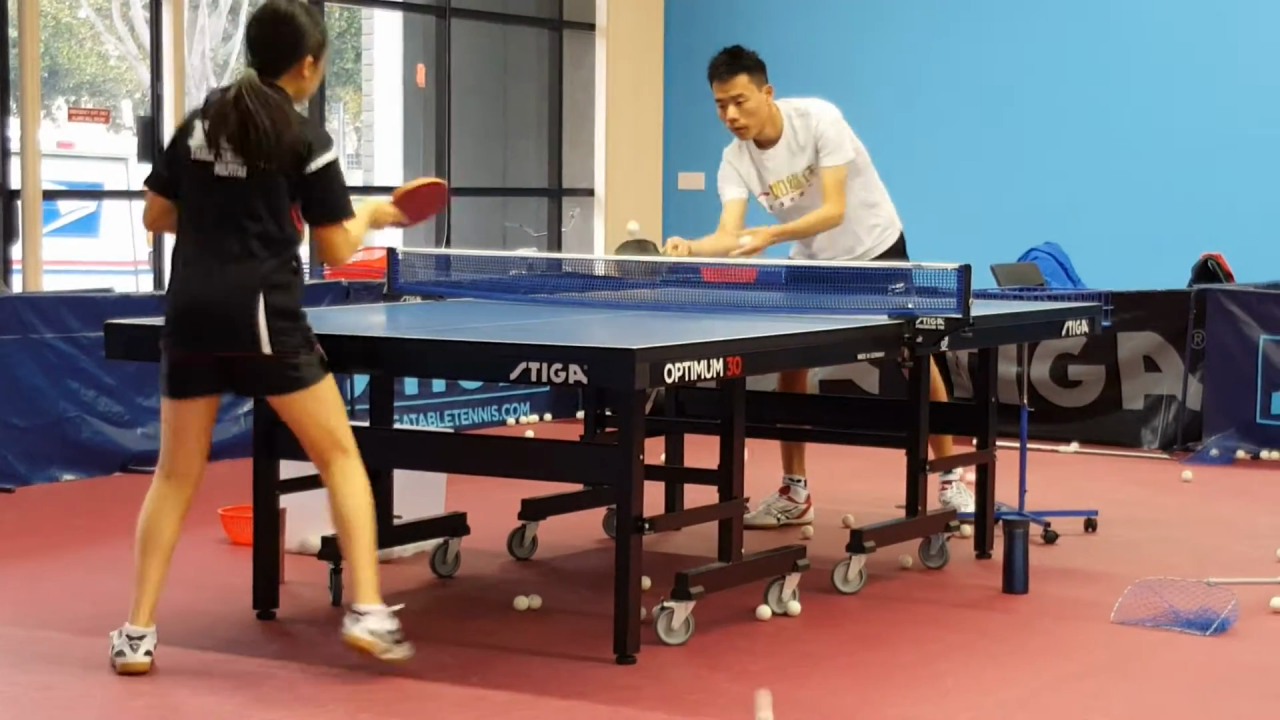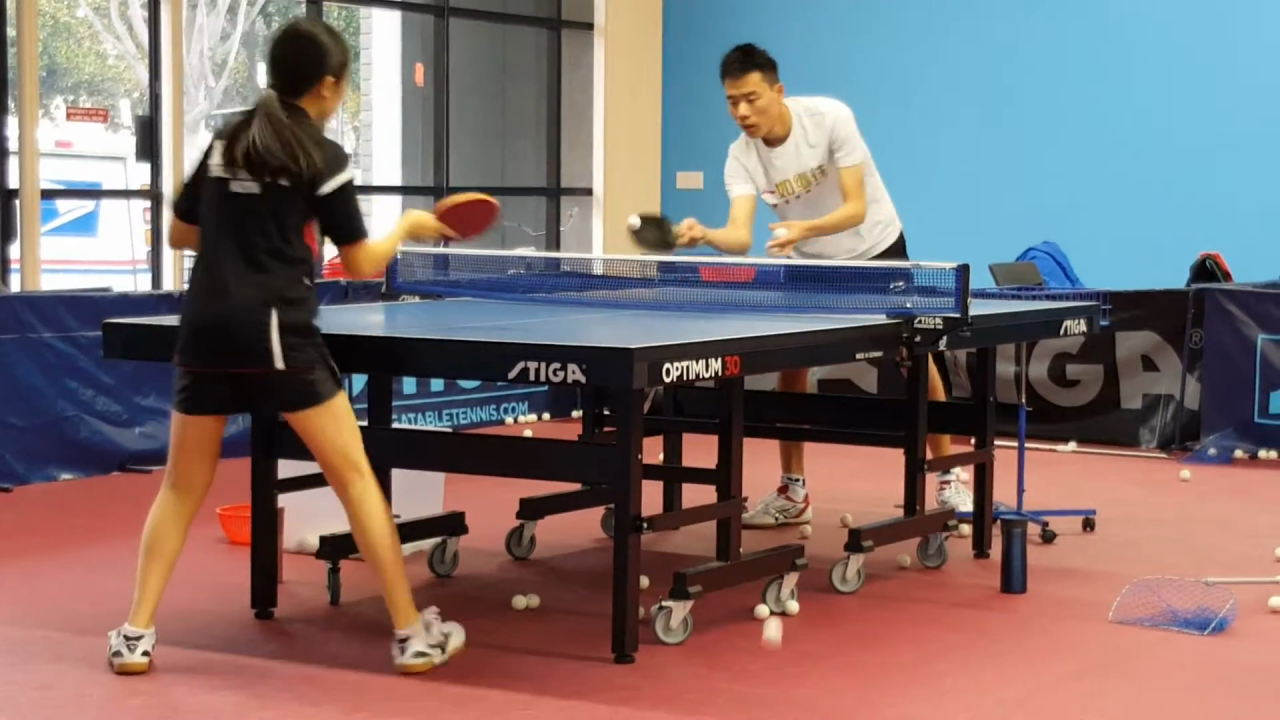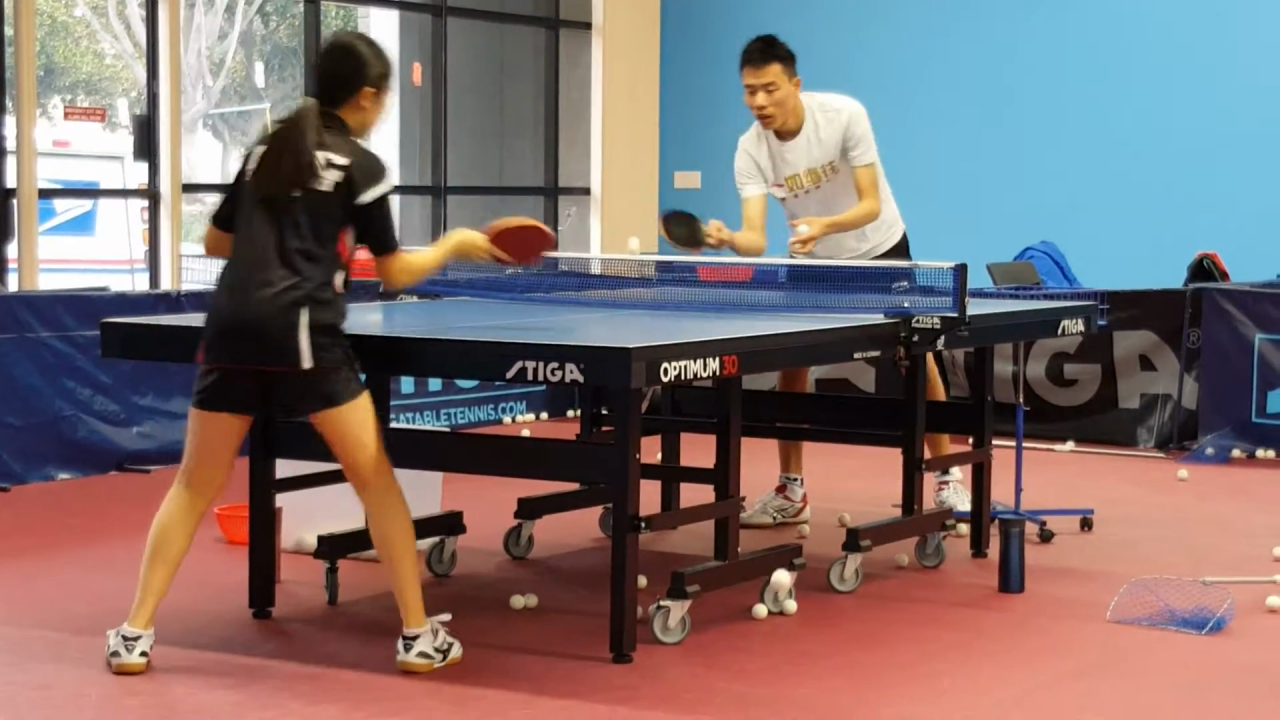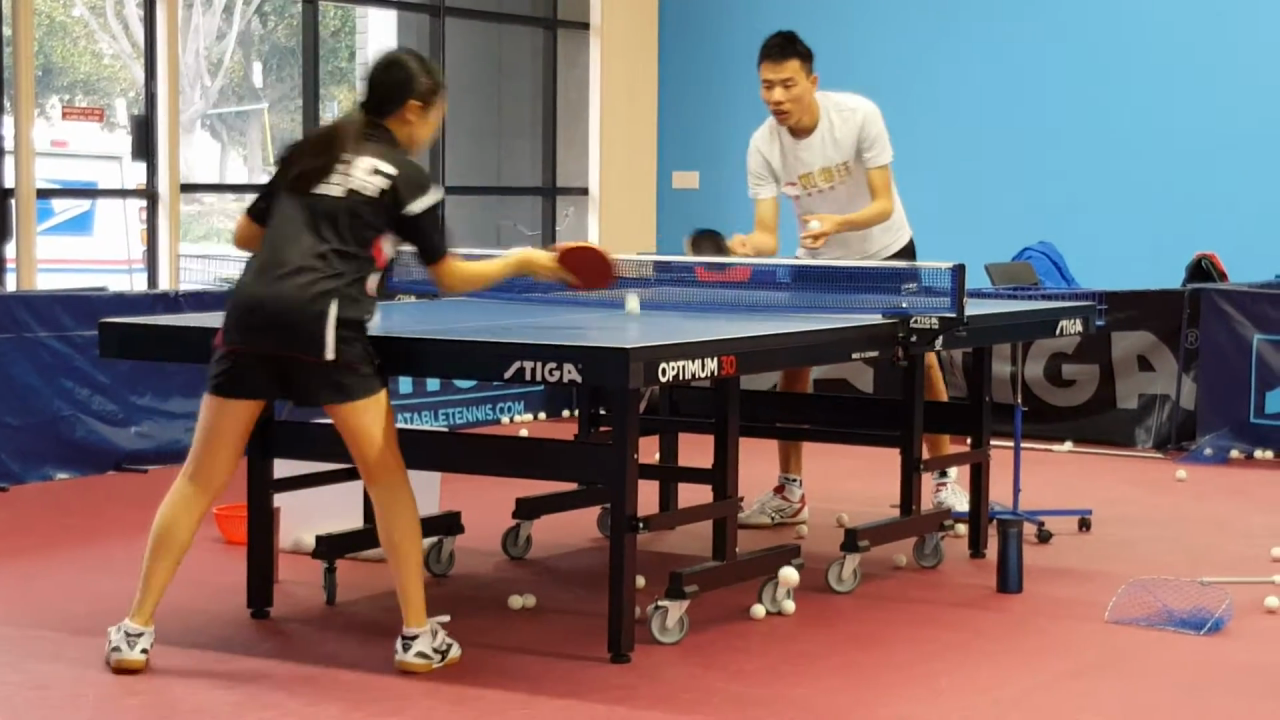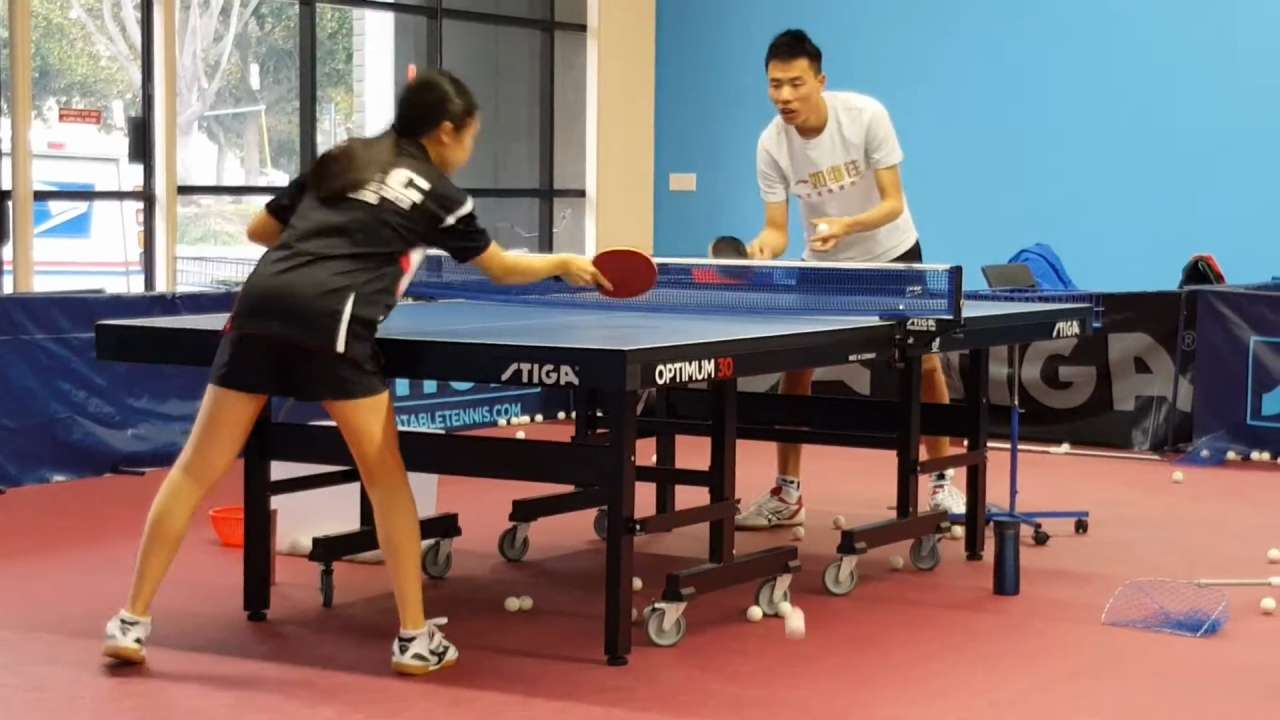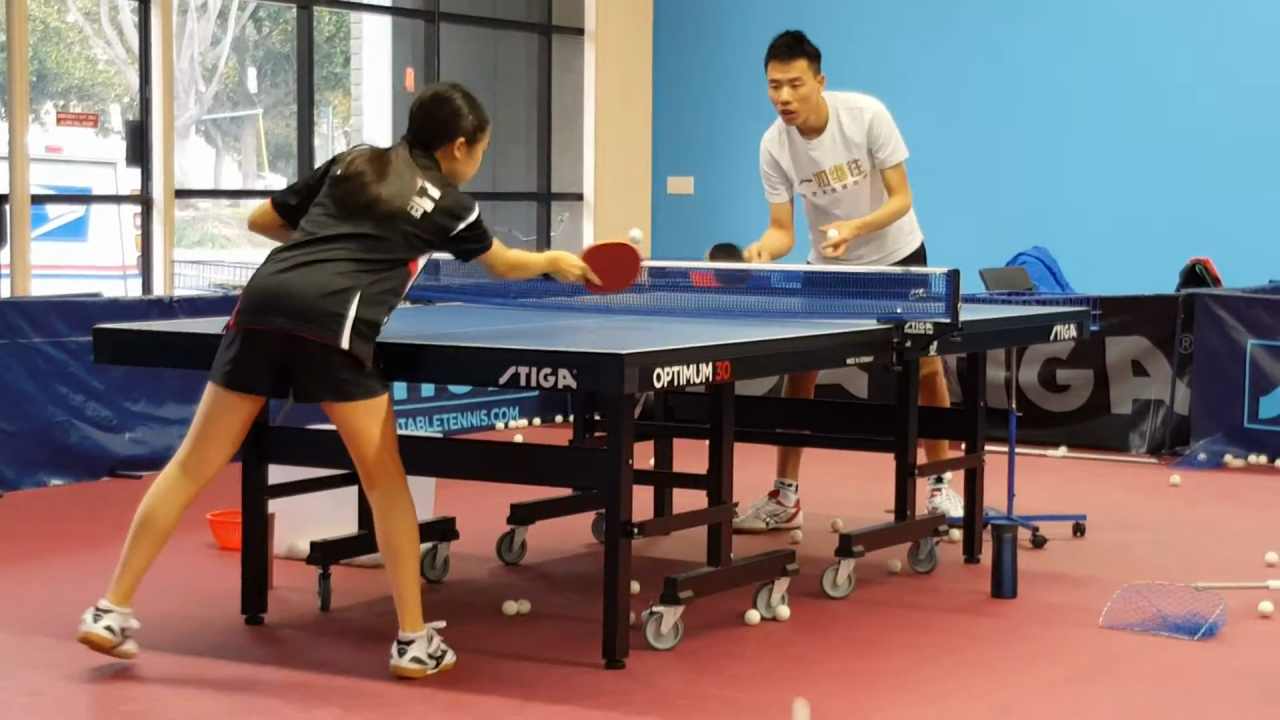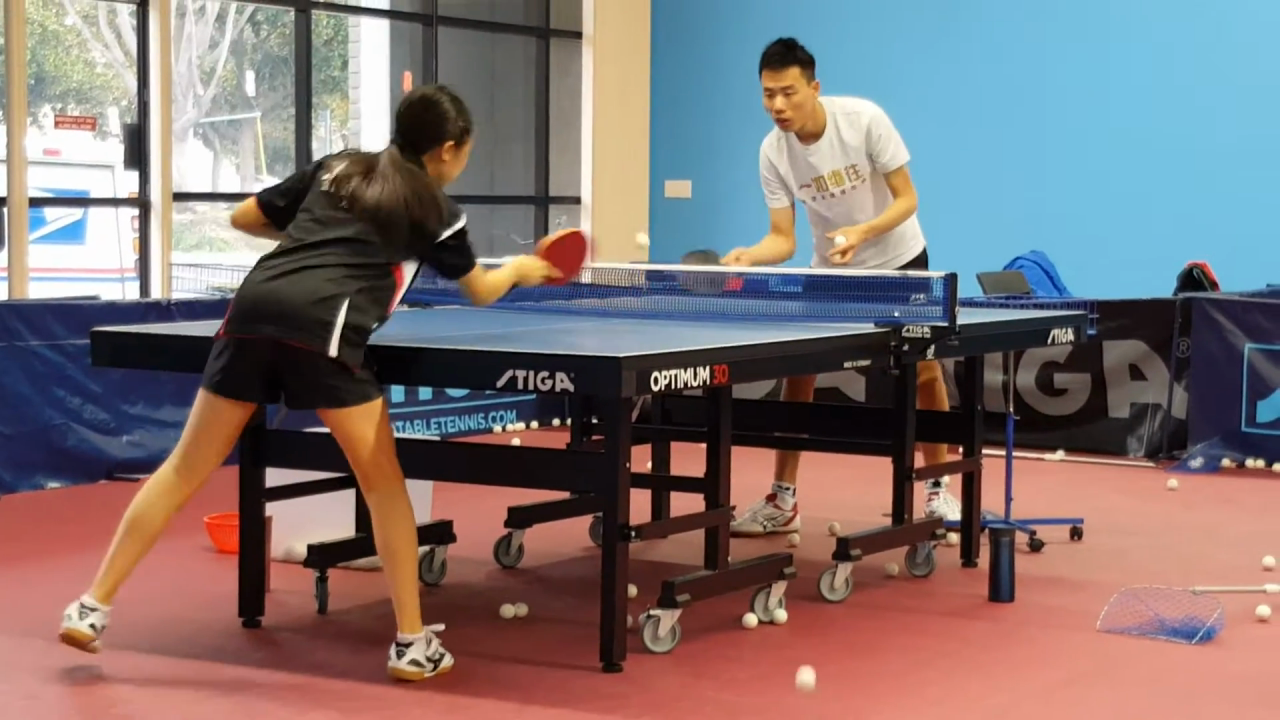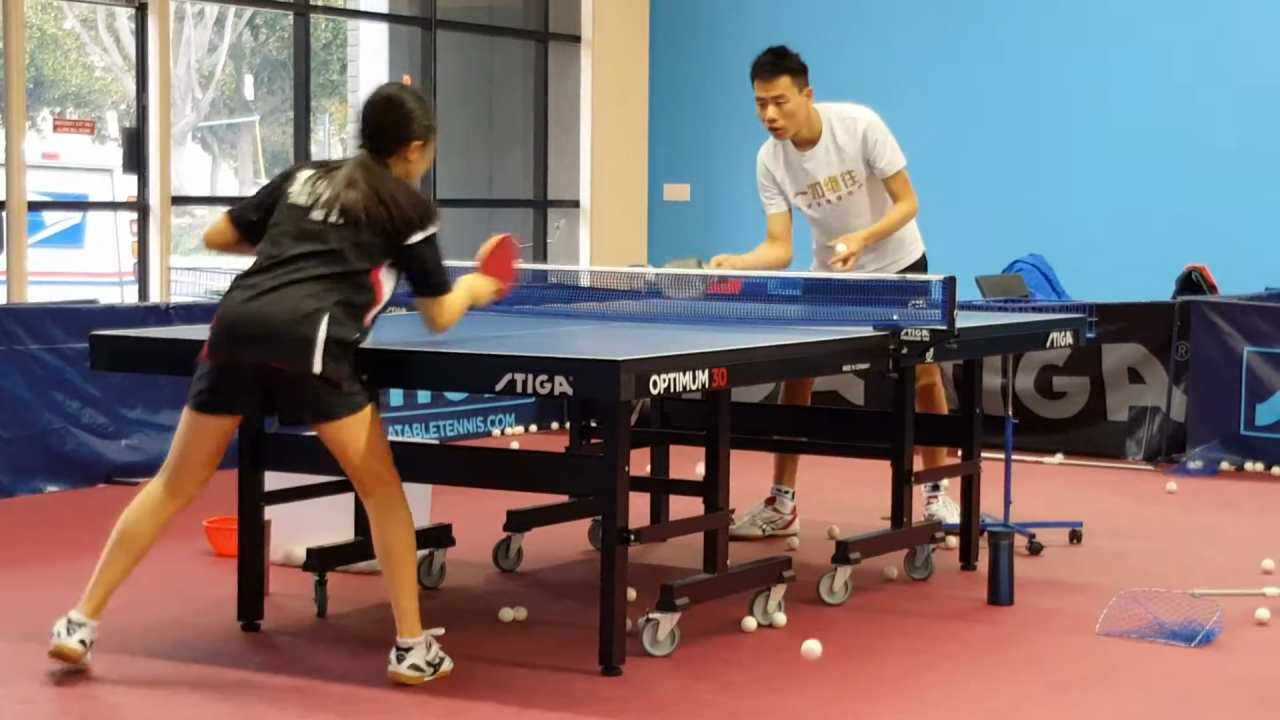
dt=0.1s
person 1, frame 1
left shoulder: (201, 120)
right shoulder: (305, 138)
left elbow: (155, 213)
right elbow: (337, 250)
right wrist: (371, 214)
left hip: (191, 313)
right hip: (262, 315)
left knee: (176, 476)
right knee: (340, 457)
left ankle: (136, 634)
right ankle: (369, 610)
person 1, frame 2
left shoulder: (225, 142)
right shoulder: (322, 157)
left elbow: (180, 235)
right elbow: (360, 266)
right wrist: (407, 227)
left hip: (205, 330)
right hip: (276, 329)
left knee: (181, 486)
right knee: (353, 477)
left ankle: (136, 633)
right ankle: (411, 631)
person 1, frame 3
left shoulder: (268, 151)
right shoulder: (360, 167)
left elbow: (215, 241)
right elbow: (395, 273)
right wrist: (459, 244)
left hip: (230, 329)
right hip: (300, 332)
left knee: (195, 487)
right knee: (375, 479)
left ankle: (134, 634)
right ankle: (418, 634)
person 1, frame 4
left shoulder: (308, 153)
right shoulder: (407, 178)
left elbow: (246, 235)
right elbow: (450, 278)
right wrist: (523, 261)
left hip: (250, 315)
right hip: (324, 323)
left knee: (200, 476)
right knee: (387, 477)
left ankle: (135, 631)
right ankle: (418, 634)
person 1, frame 5
left shoulder: (342, 159)
right shoulder: (437, 193)
left elbow: (260, 228)
right elbow: (499, 268)
right wrist: (564, 263)
left hip: (262, 305)
right hip: (332, 320)
left knee: (197, 467)
right knee: (385, 477)
left ankle: (130, 619)
right ankle: (416, 635)
person 1, frame 6
left shoulder: (347, 165)
right shoulder: (449, 203)
left elbow: (263, 218)
right elbow: (499, 262)
right wrist: (556, 261)
left hip: (265, 304)
right hip: (333, 323)
left knee: (193, 466)
right knee: (385, 480)
left ankle: (113, 610)
right ankle: (414, 639)
person 1, frame 7
left shoulder: (334, 167)
right shoulder: (436, 209)
left elbow: (245, 217)
right elbow: (475, 284)
right wrist: (519, 269)
left hip: (256, 311)
right hip: (325, 329)
left knee: (185, 466)
right knee: (384, 484)
left ankle: (94, 607)
right ankle: (412, 642)
person 1, frame 8
left shoulder: (300, 178)
right shoulder: (408, 211)
left elbow: (216, 236)
right elbow: (440, 318)
right wrist: (475, 286)
left hip: (237, 328)
right hip: (308, 344)
left knee: (175, 484)
right knee: (381, 489)
left ankle: (79, 623)
right ankle: (412, 646)
person 2, frame 1
left shoulder: (819, 118)
right shoulder: (735, 159)
left elbow: (836, 209)
right elbow: (727, 237)
left wrist: (768, 233)
right wrist: (691, 249)
left hip: (875, 247)
right hip: (811, 262)
right knee: (791, 364)
left ankle: (950, 476)
right ankle: (795, 492)
person 2, frame 2
left shoulder: (831, 117)
right shoulder: (742, 156)
left elbow: (856, 208)
right elbow: (741, 233)
left wrist: (802, 229)
right wrist: (704, 234)
left hip: (876, 247)
right hip: (812, 263)
right knee: (791, 363)
left ankle: (947, 476)
right ankle: (793, 490)
person 2, frame 3
left shoulder: (844, 114)
right shoulder: (750, 149)
left elbow: (873, 205)
right elbow: (754, 235)
left wrist: (824, 226)
right wrist: (726, 237)
left hip: (880, 248)
right hip: (814, 261)
right knee: (792, 363)
left ankle: (946, 478)
right ankle: (790, 491)
person 2, frame 4
left shoulder: (859, 115)
right shoulder: (763, 146)
left elbow: (885, 205)
right elbow: (768, 235)
left wrist: (836, 222)
right wrist: (746, 244)
left hip: (886, 252)
right hip: (820, 261)
left knee: (922, 362)
right knee: (793, 364)
left ankle: (944, 479)
right ankle: (789, 490)
person 2, frame 5
left shoulder: (866, 114)
right shoulder: (771, 145)
left elbow: (893, 202)
right elbow: (777, 230)
left wrist: (846, 225)
right wrist: (761, 247)
left hip: (891, 253)
right hip: (824, 263)
left knee: (925, 365)
right knee: (796, 367)
left ankle: (942, 481)
right ankle: (787, 493)
person 2, frame 6
left shoulder: (868, 114)
right shoulder: (774, 146)
left elbow: (901, 200)
right elbow: (782, 231)
left wrist: (855, 227)
right wrist: (761, 249)
left hip: (896, 255)
right hip: (829, 265)
left knee: (927, 368)
right knee: (800, 370)
left ankle: (940, 485)
right ankle: (785, 495)
person 2, frame 7
left shoulder: (865, 118)
right shoulder: (773, 153)
left elbow: (906, 200)
right elbow: (783, 240)
left wrist: (860, 233)
right wrist: (747, 255)
left hip: (898, 260)
right hip: (830, 270)
left knee: (926, 372)
right knee: (798, 372)
left ankle: (938, 488)
right ankle: (783, 500)
person 2, frame 8
left shoulder: (861, 124)
right shoulder: (770, 160)
left elbow: (907, 204)
right elbow: (780, 248)
left wrist: (861, 240)
right wrist: (735, 262)
left hip: (897, 265)
right hip: (829, 275)
left knee: (925, 377)
right knee: (796, 376)
left ankle: (937, 492)
right ankle: (782, 503)
